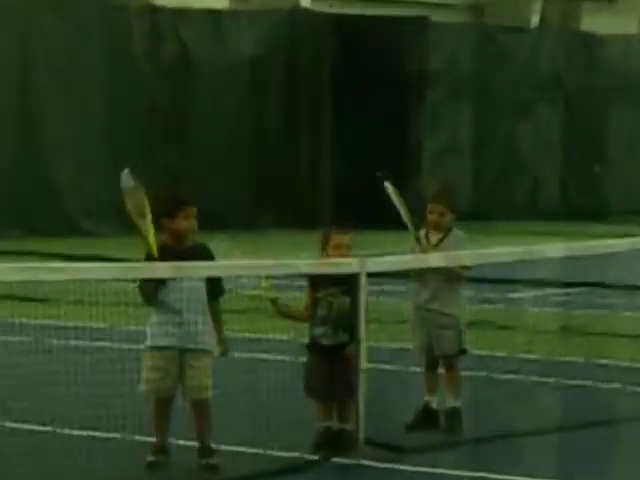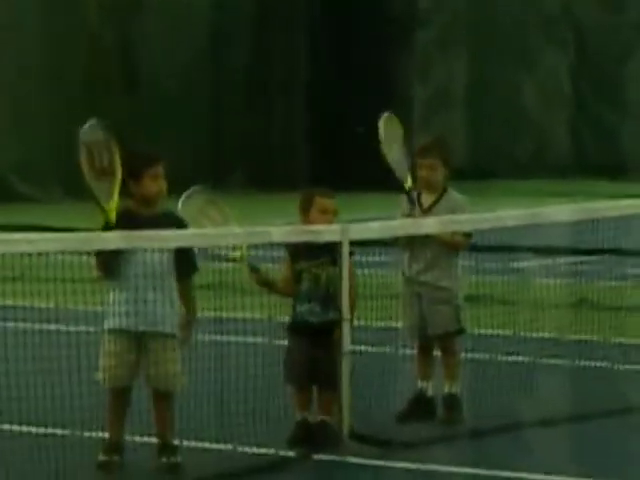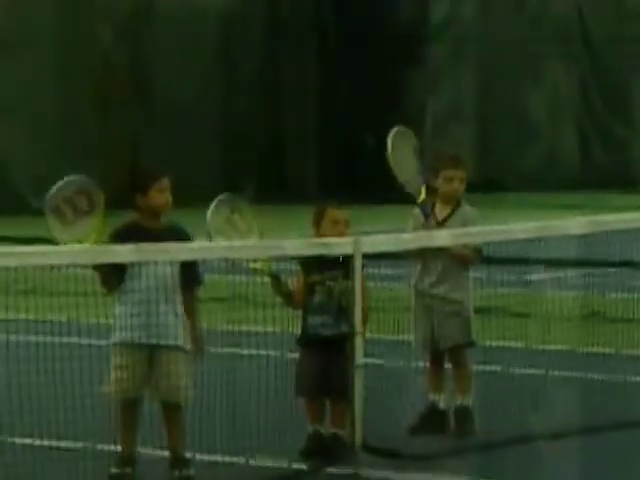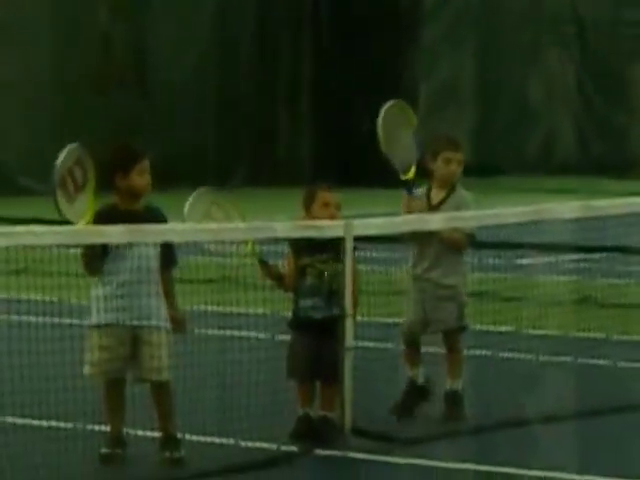
dt=0.7s
person 1, frame 1
left shoulder: (203, 253)
right shoulder: (157, 254)
left elbow: (213, 296)
right elbow: (147, 297)
left wrist: (220, 333)
right wrist: (152, 276)
left hip: (198, 335)
right hip: (164, 335)
left knee: (200, 395)
right knee: (162, 394)
left ankle: (205, 448)
right ankle: (160, 446)
person 1, frame 2
left shoulder: (174, 223)
right shoulder: (118, 222)
left elbow: (184, 273)
right elbow: (105, 271)
left wrist: (189, 313)
right wrist: (110, 248)
left hip: (163, 317)
right hip: (123, 316)
left knee: (163, 384)
right knee: (118, 383)
person 1, frame 3
left shoulder: (179, 236)
right shoulder: (123, 236)
left elbow: (188, 287)
right elbow: (110, 285)
left wrist: (194, 327)
right wrist: (101, 266)
left hip: (169, 330)
right hip: (131, 330)
left knee: (173, 396)
right knee: (128, 396)
person 1, frame 4
left shoulder: (156, 217)
right shoulder: (104, 218)
left elbow: (165, 267)
right elbow: (92, 269)
left wrist: (172, 307)
right wrist: (90, 247)
left hip: (151, 312)
right hip: (112, 312)
left knee: (160, 377)
right knee: (113, 377)
right ankle: (116, 437)
person 2, frame 1
left shoulder: (458, 239)
right shoulder: (419, 237)
left elbow: (461, 273)
right elbow: (412, 270)
left hip: (447, 309)
right hip: (423, 307)
left knee: (450, 361)
right knee: (429, 361)
left ankle: (453, 410)
right ankle: (429, 408)
person 2, frame 2
left shoulder: (456, 202)
right shoulder: (408, 201)
left elbow: (463, 241)
right elbow: (403, 242)
left wrist: (434, 232)
left hip: (442, 283)
right hip: (414, 281)
left knee: (446, 342)
right knee: (422, 341)
person 2, frame 3
left shoulder: (468, 216)
right shoulder: (420, 214)
left elbow: (472, 256)
left hip: (454, 296)
right hip: (425, 293)
left knee: (457, 354)
right knee: (434, 354)
person 2, frame 4
left shoulder: (462, 199)
right shoulder: (416, 197)
left elbow: (462, 240)
right elbow: (411, 236)
right wrist: (413, 218)
left hip: (448, 280)
right hip: (421, 277)
left knee: (452, 338)
right knee: (410, 333)
person 3, frame 1
left shoulder: (353, 280)
right shoulder: (316, 279)
left elbow: (360, 315)
right elbow: (307, 314)
left wrist: (355, 343)
right wrist: (282, 308)
left hip: (344, 349)
right hip: (318, 347)
left knee: (344, 396)
right knee: (320, 393)
left ankle: (344, 431)
right ankle: (326, 430)
person 3, frame 2
left shoulder: (339, 250)
right shoulder: (296, 250)
left elbow: (349, 291)
right elbow: (288, 288)
left wrist: (344, 322)
right wrist: (267, 282)
left hip: (330, 329)
right hip: (301, 328)
left knee: (328, 382)
right knee: (299, 379)
left ankle: (325, 423)
right ankle: (303, 422)
person 3, frame 3
left shoulder: (351, 262)
right shoulder: (308, 263)
left elbow: (361, 303)
right elbow: (299, 301)
left wrist: (357, 333)
right wrist: (284, 291)
left hip: (341, 341)
right hip: (312, 340)
left knee: (340, 393)
right knee: (312, 392)
left ankle: (338, 435)
right ankle: (316, 434)
person 3, frame 4
left shoulder: (342, 246)
right shoulder: (299, 245)
left elbow: (352, 286)
right elbow: (290, 284)
left wrist: (348, 316)
right wrist: (275, 275)
left hip: (333, 324)
right hip: (304, 323)
left knee: (331, 376)
right knee: (303, 374)
left ankle: (327, 418)
right ankle: (305, 417)
